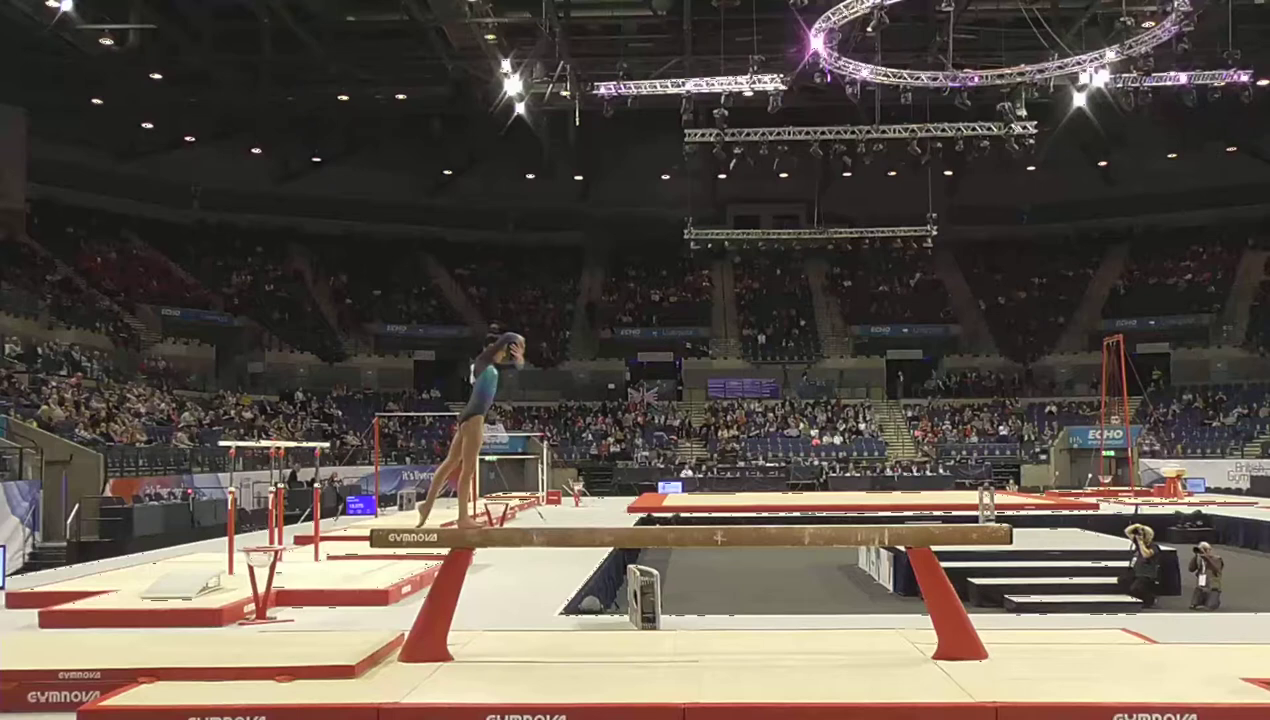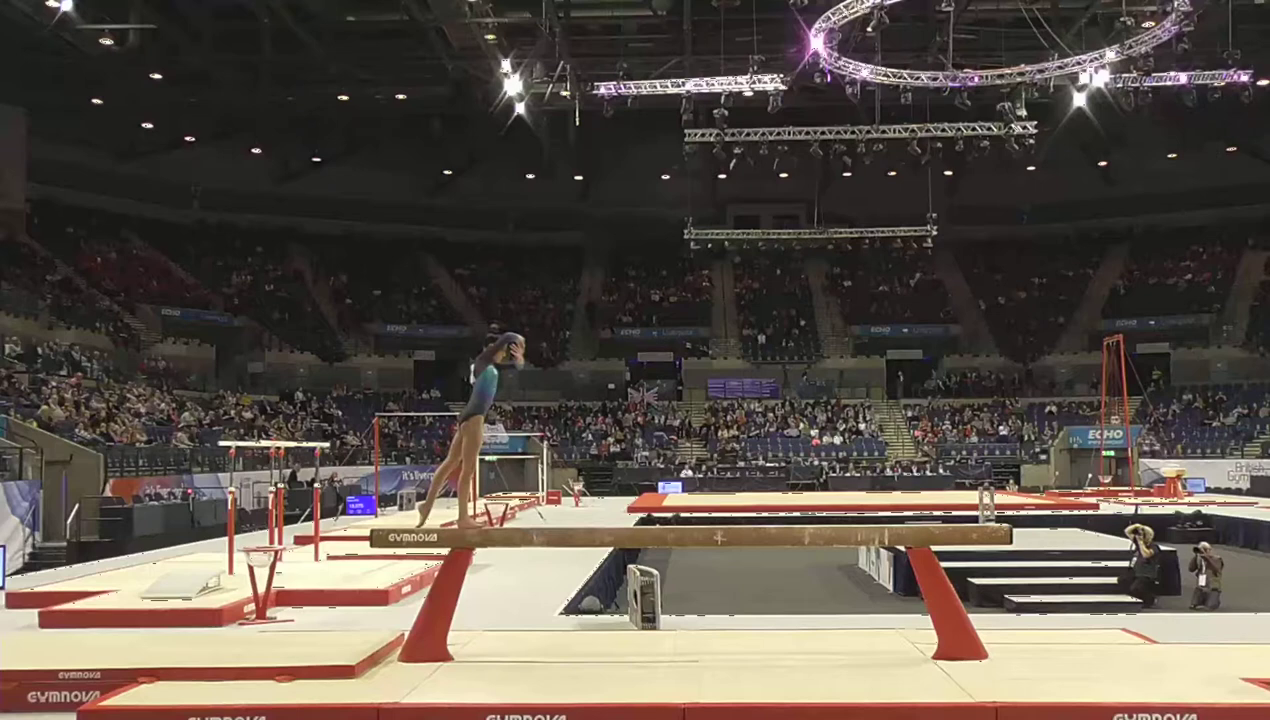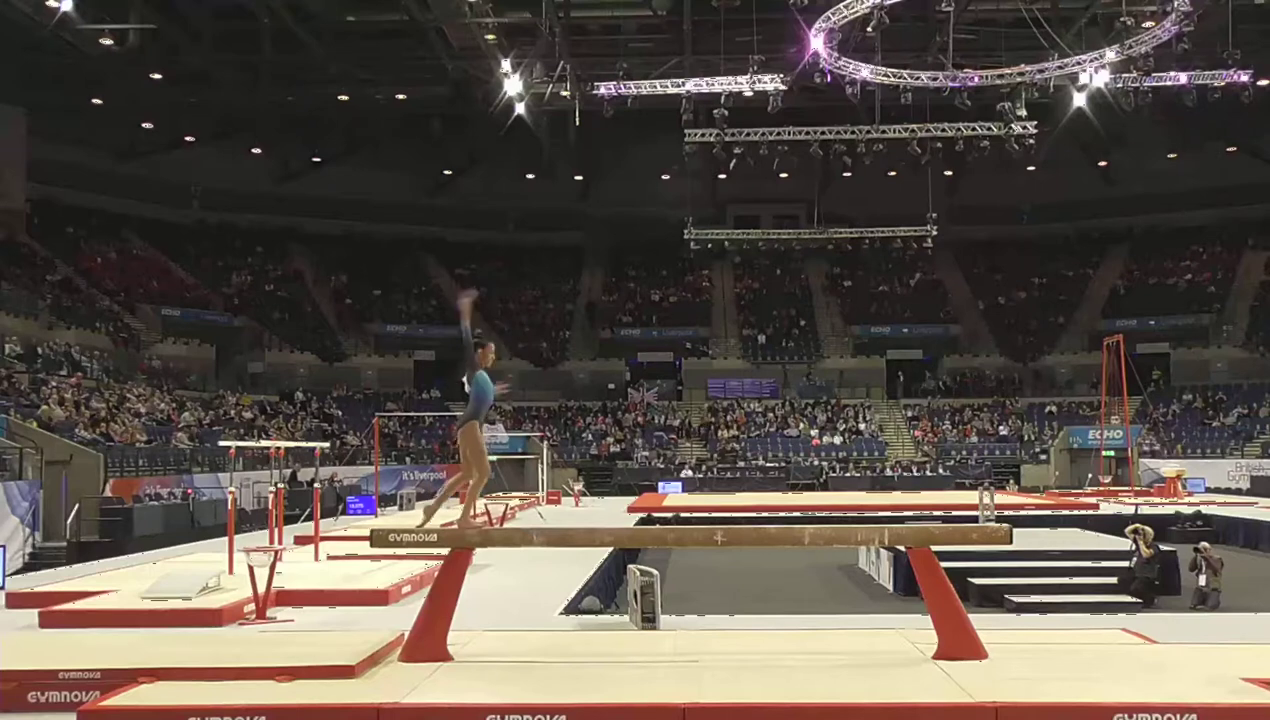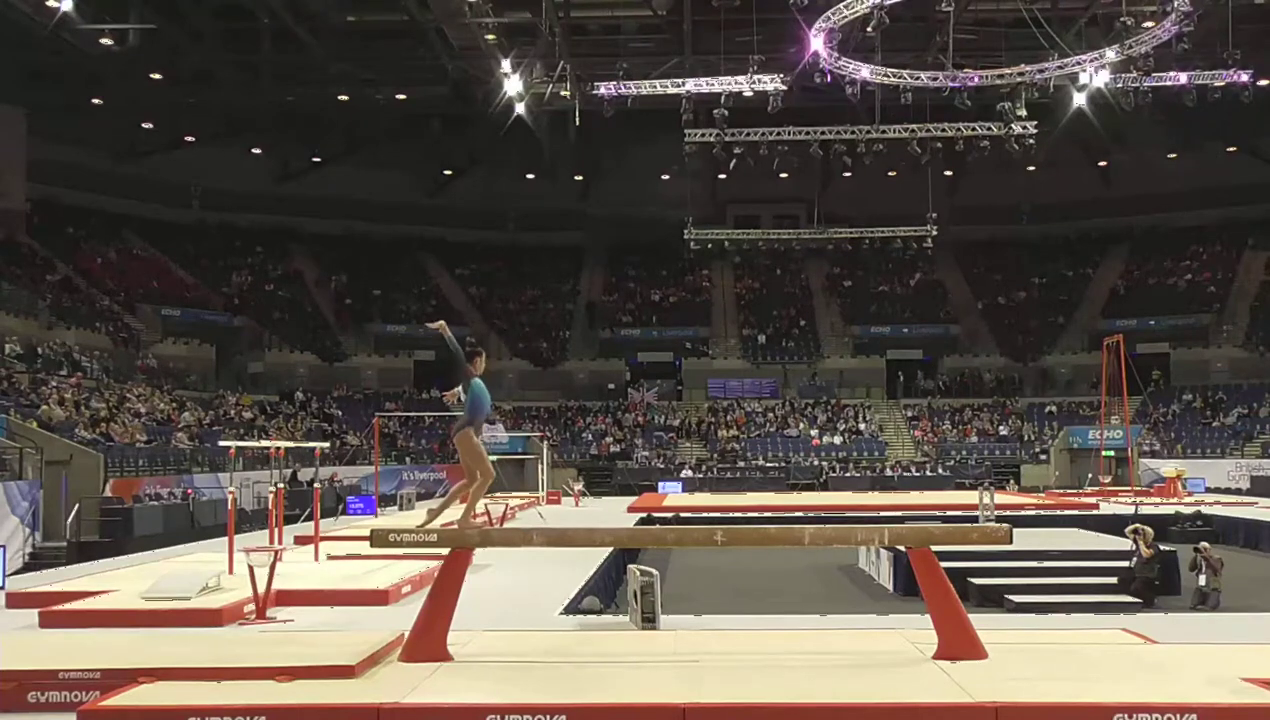
dt=0.4s
person 1, frame 1
left shoulder: (491, 366)
right shoulder: (482, 361)
left elbow: (516, 366)
right elbow: (506, 338)
left wrist: (518, 358)
right wrist: (518, 339)
left hip: (471, 418)
right hip: (473, 418)
left knee: (451, 462)
right knee: (468, 468)
left ankle: (427, 504)
right ankle: (463, 518)
person 1, frame 2
left shoulder: (491, 367)
right shoulder: (482, 361)
left elbow: (516, 366)
right elbow: (506, 339)
left wrist: (519, 358)
right wrist: (518, 339)
left hip: (471, 418)
right hip: (473, 418)
left knee: (451, 462)
right knee: (469, 468)
left ankle: (427, 504)
right ankle: (463, 517)
person 1, frame 3
left shoulder: (481, 375)
right shoulder: (473, 369)
right elbow: (467, 338)
left wrist: (492, 392)
right wrist: (465, 311)
left hip: (473, 425)
right hip: (469, 425)
left knee: (466, 473)
right knee: (482, 471)
left ankle: (433, 507)
right ankle: (465, 517)
person 1, frame 4
left shoulder: (473, 380)
right shoulder: (469, 376)
right elbow: (458, 352)
left wrist: (458, 391)
right wrist: (445, 329)
left hip: (470, 434)
right hip: (465, 433)
left knee: (471, 480)
right knee: (487, 475)
left ankle: (437, 510)
right ankle: (465, 518)
